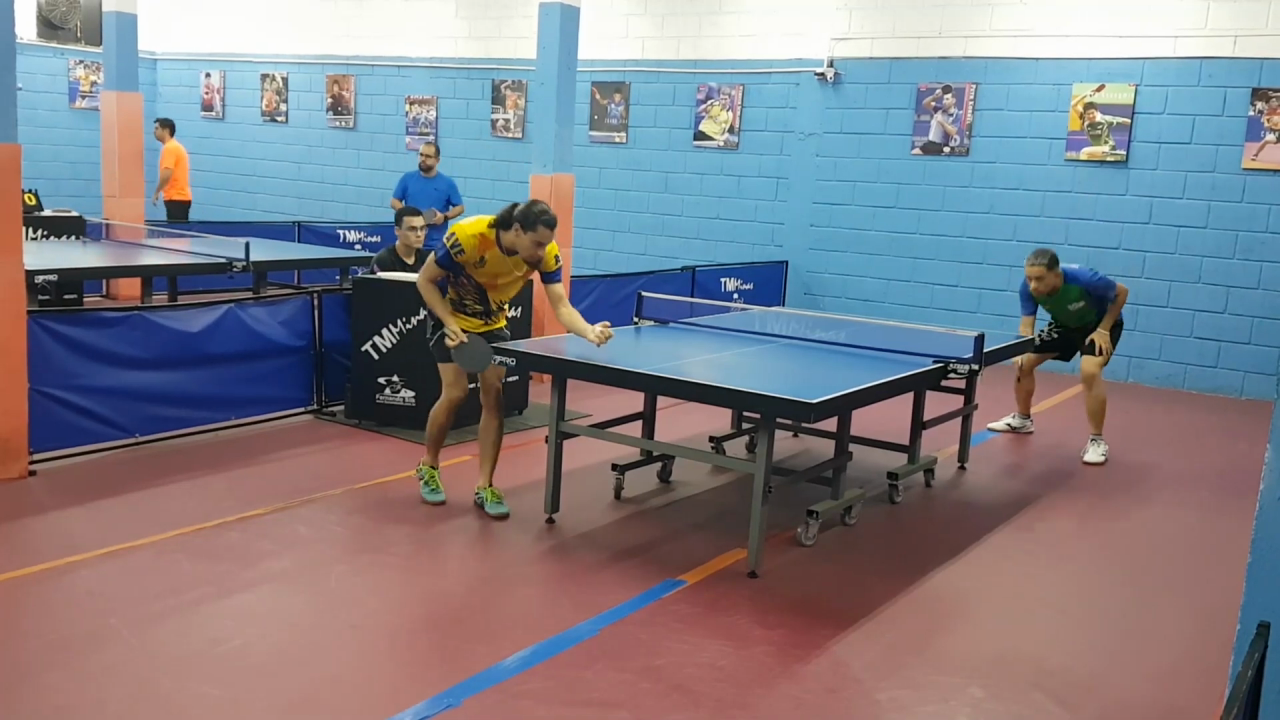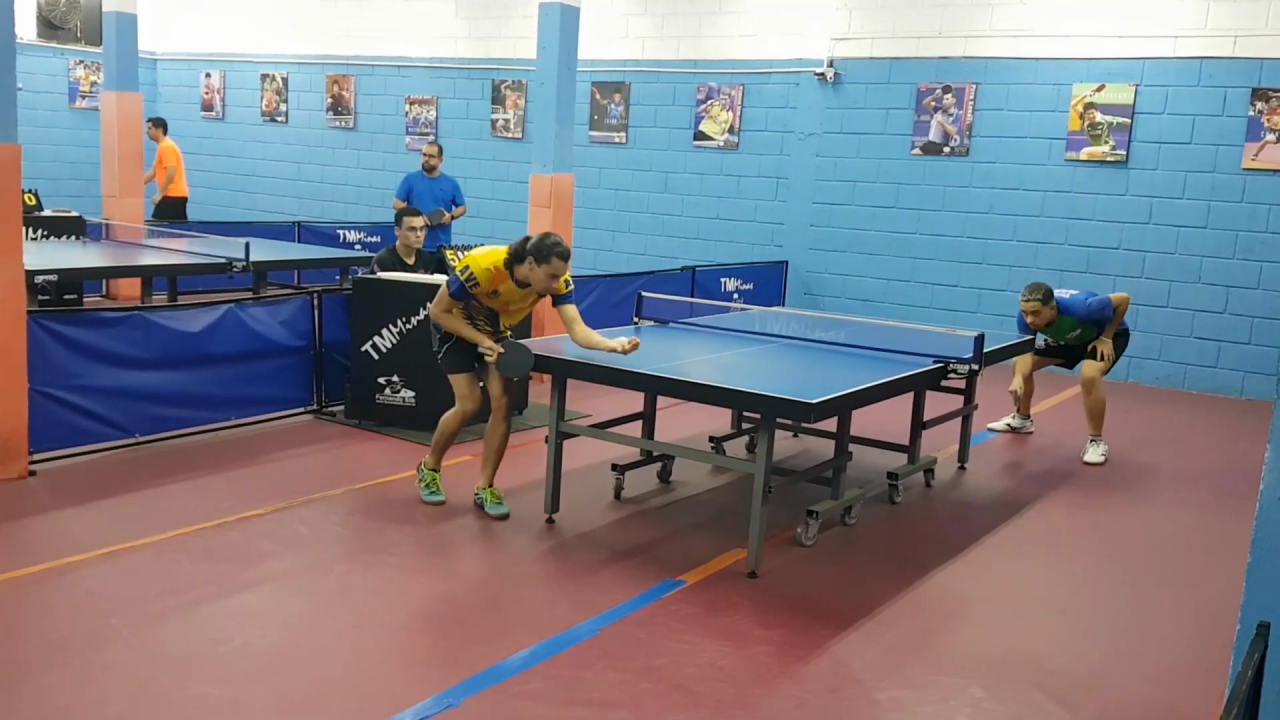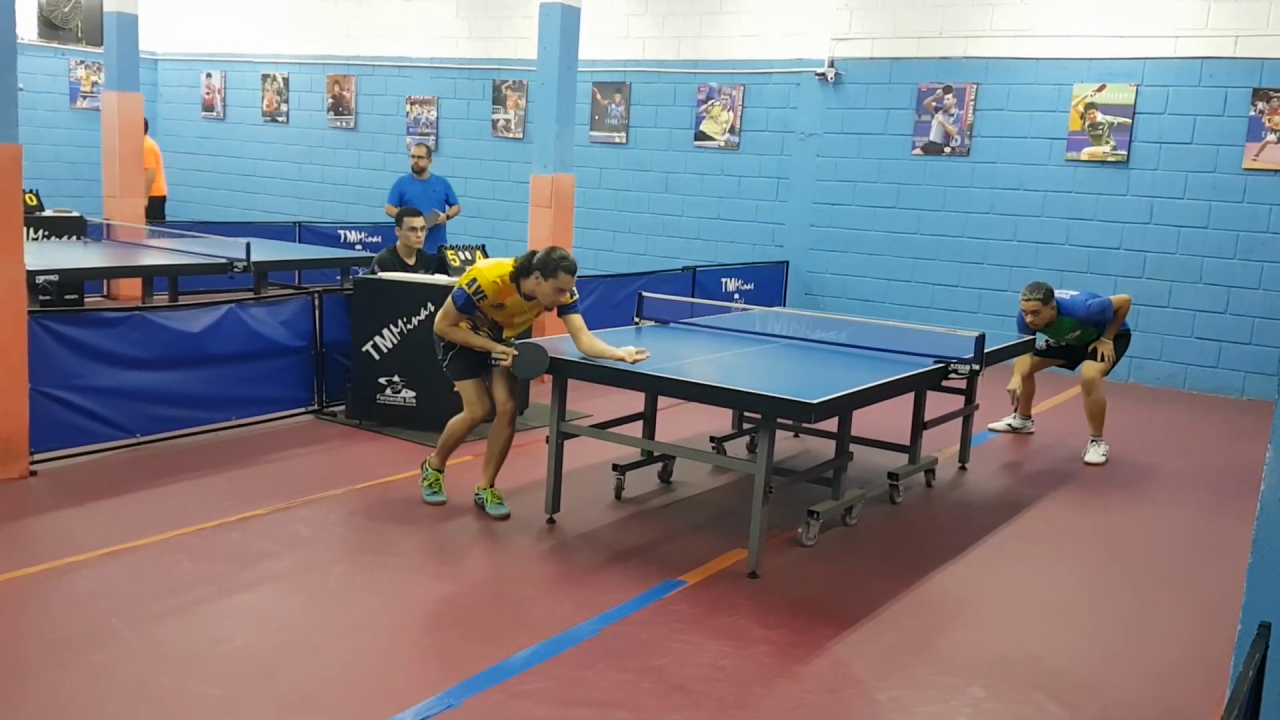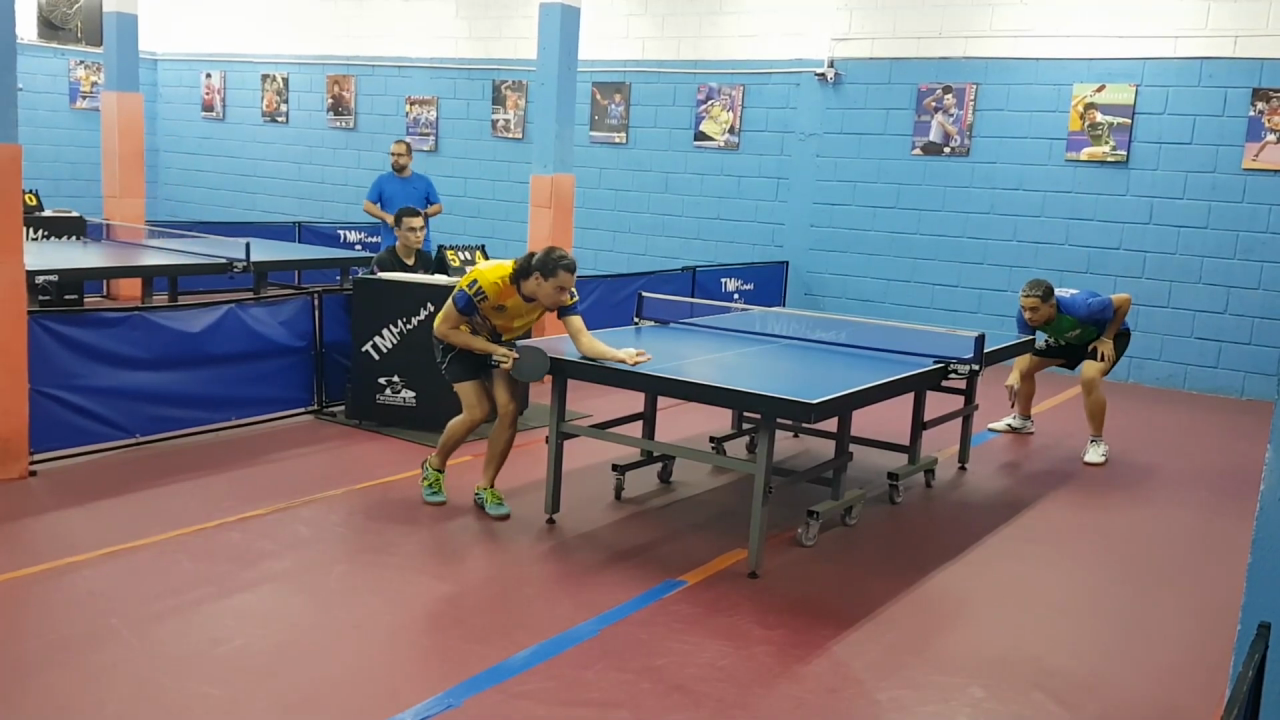
dt=0.3s
person 1, frame 1
left shoulder: (546, 253)
right shoulder: (467, 235)
left elbow: (561, 305)
right elbow: (425, 280)
left wrist: (589, 331)
right wrist: (451, 324)
left hip: (492, 323)
right hip: (452, 319)
left knee: (493, 396)
right knee: (454, 393)
left ankle: (485, 486)
right ankle: (428, 467)
person 1, frame 2
left shoulder: (556, 278)
right shoulder: (480, 266)
left elbow: (577, 328)
right elbow: (437, 311)
left wrist: (611, 344)
right wrist: (480, 340)
left hip: (496, 333)
right hip: (456, 330)
left knee: (502, 404)
right knee: (468, 404)
left ankle: (485, 487)
right ankle: (429, 467)
person 1, frame 3
left shoulder: (561, 289)
right shoulder: (486, 279)
left elbow: (583, 338)
right elbow: (443, 325)
left wrist: (618, 353)
right wrist: (491, 347)
left hip: (499, 341)
right hip: (458, 337)
left knee: (507, 409)
right knee: (477, 410)
left ankle: (485, 488)
right ankle: (433, 467)
person 1, frame 4
left shoulder: (562, 291)
right shoulder: (487, 281)
left elbow: (583, 339)
right elbow: (443, 329)
left wrist: (619, 355)
right wrist: (493, 350)
left hip: (499, 344)
right hip: (458, 341)
left knee: (509, 410)
right knee: (477, 412)
left ankle: (486, 488)
right ankle: (433, 467)
person 2, frame 1
left shoulder: (1085, 281)
right shoulder: (1029, 287)
left elbow: (1121, 293)
right elbow: (1027, 325)
left wrist: (1103, 329)
left hip: (1098, 326)
right hip: (1065, 326)
left knee: (1089, 371)
right knee: (1024, 364)
left ankle: (1097, 441)
right ankle: (1022, 419)
person 2, frame 2
left shoulder: (1079, 309)
right shoulder: (1026, 317)
left elbow: (1124, 299)
right elbow: (1026, 354)
left wrist: (1106, 338)
right wrist: (1018, 379)
left hip: (1109, 334)
right hip: (1069, 338)
left knee: (1089, 375)
right knee: (1019, 366)
left ankle: (1096, 441)
right ankle: (1022, 420)
person 2, frame 3
left shoulder: (1080, 310)
right shoulder: (1026, 316)
left elbow: (1125, 300)
right elbow: (1025, 354)
left wrist: (1107, 339)
right wrist: (1017, 378)
left hip: (1110, 335)
right hip: (1069, 338)
left knee: (1089, 377)
right knee: (1022, 367)
left ankle: (1097, 442)
right ankle: (1023, 420)
person 2, frame 4
left shoulder: (1079, 309)
right shoulder: (1026, 314)
left elbow: (1125, 300)
left wrist: (1107, 338)
right wrist: (1015, 374)
left hip: (1109, 334)
right hip: (1069, 337)
left knee: (1090, 377)
right knee: (1024, 368)
left ankle: (1097, 442)
right ankle: (1023, 420)
